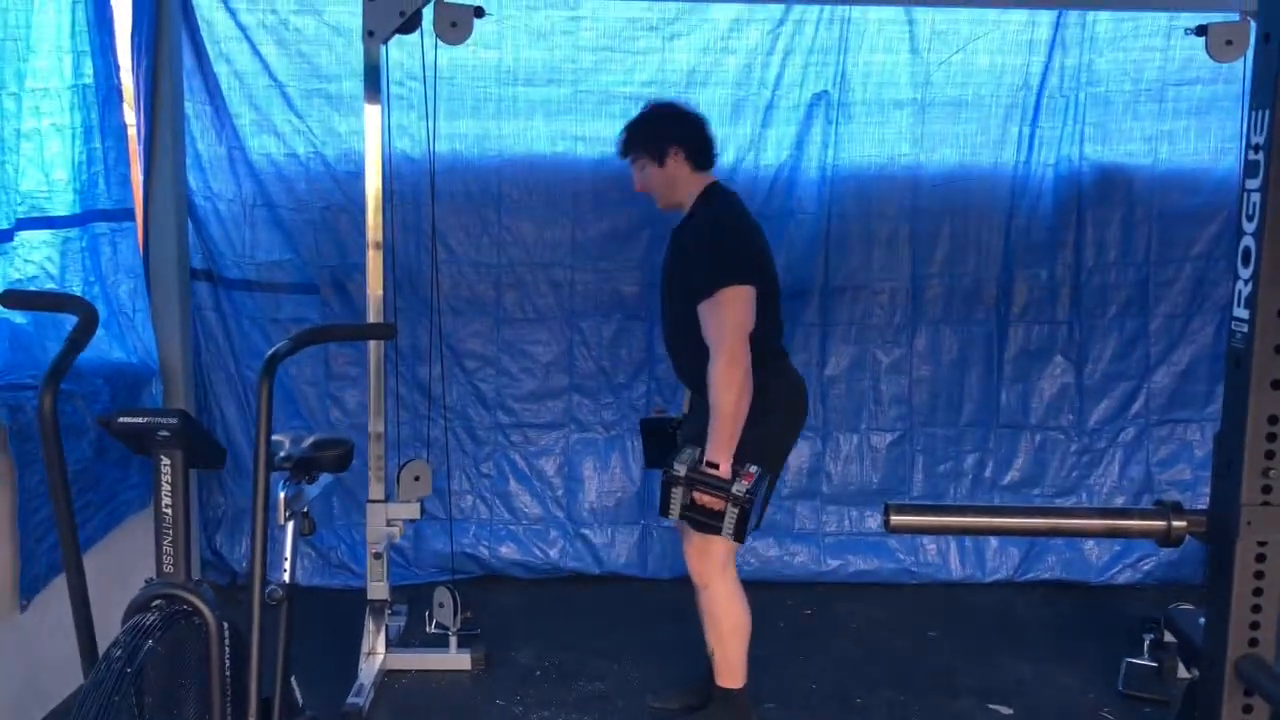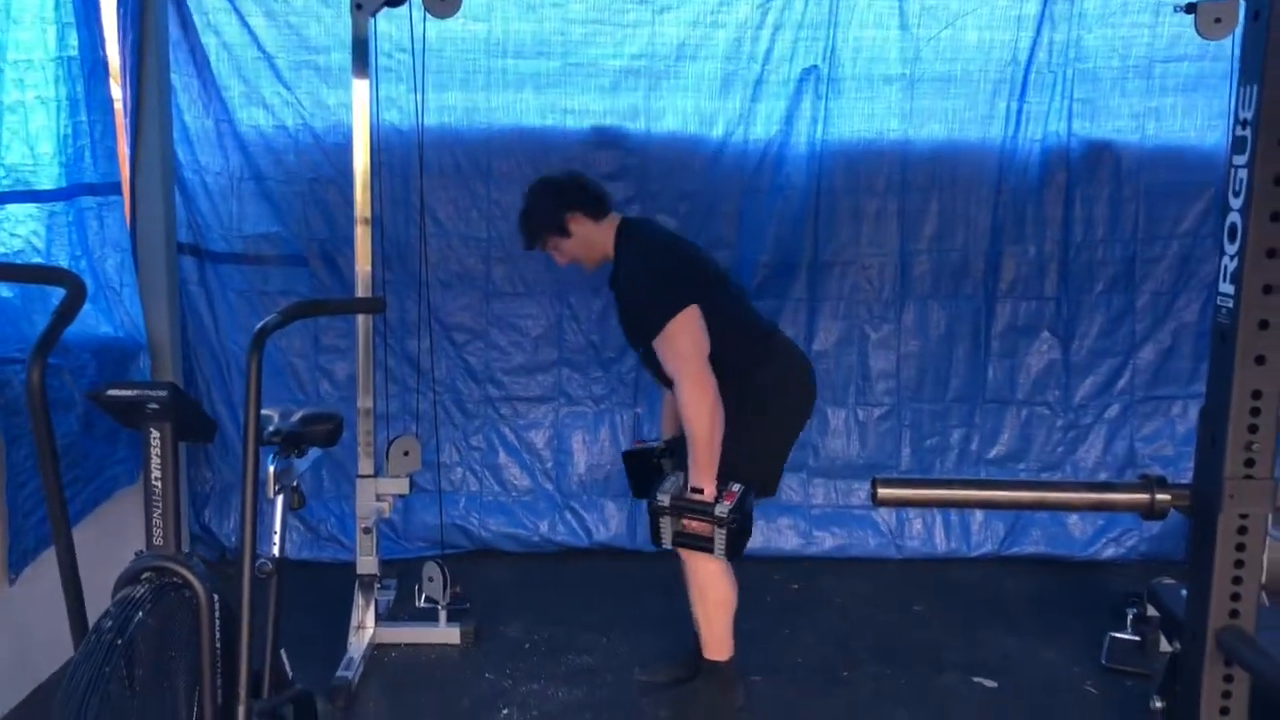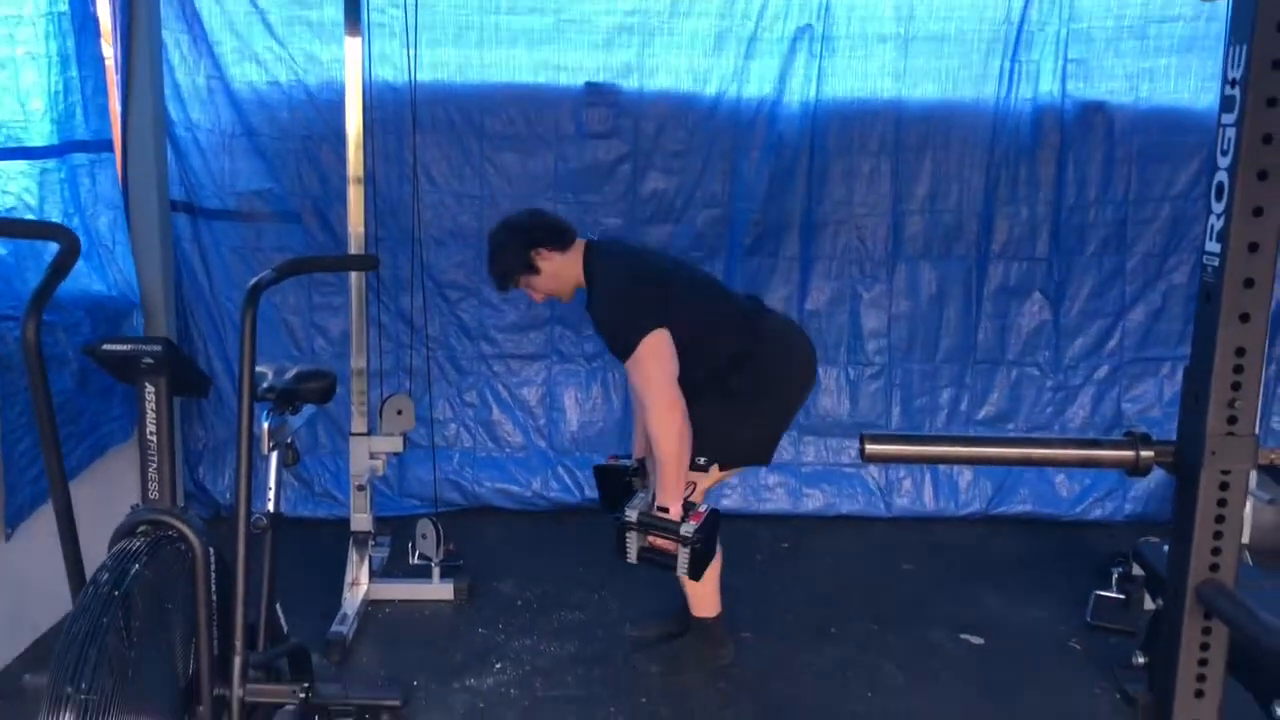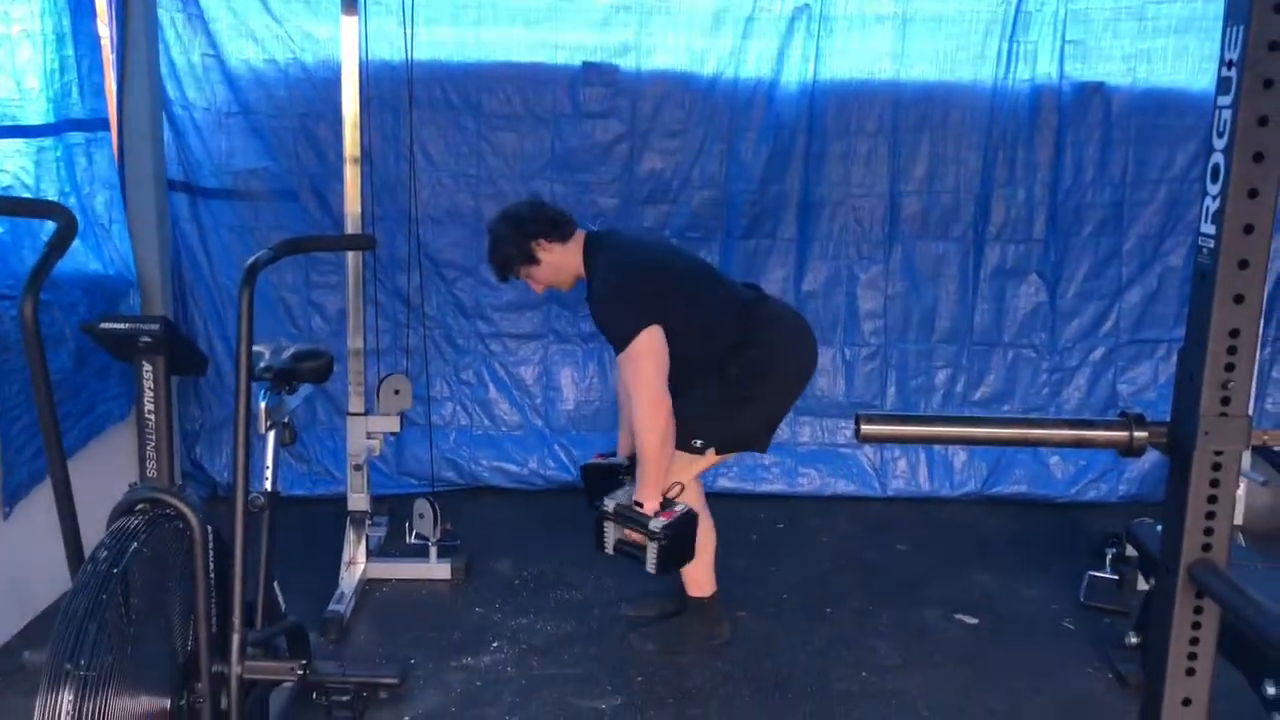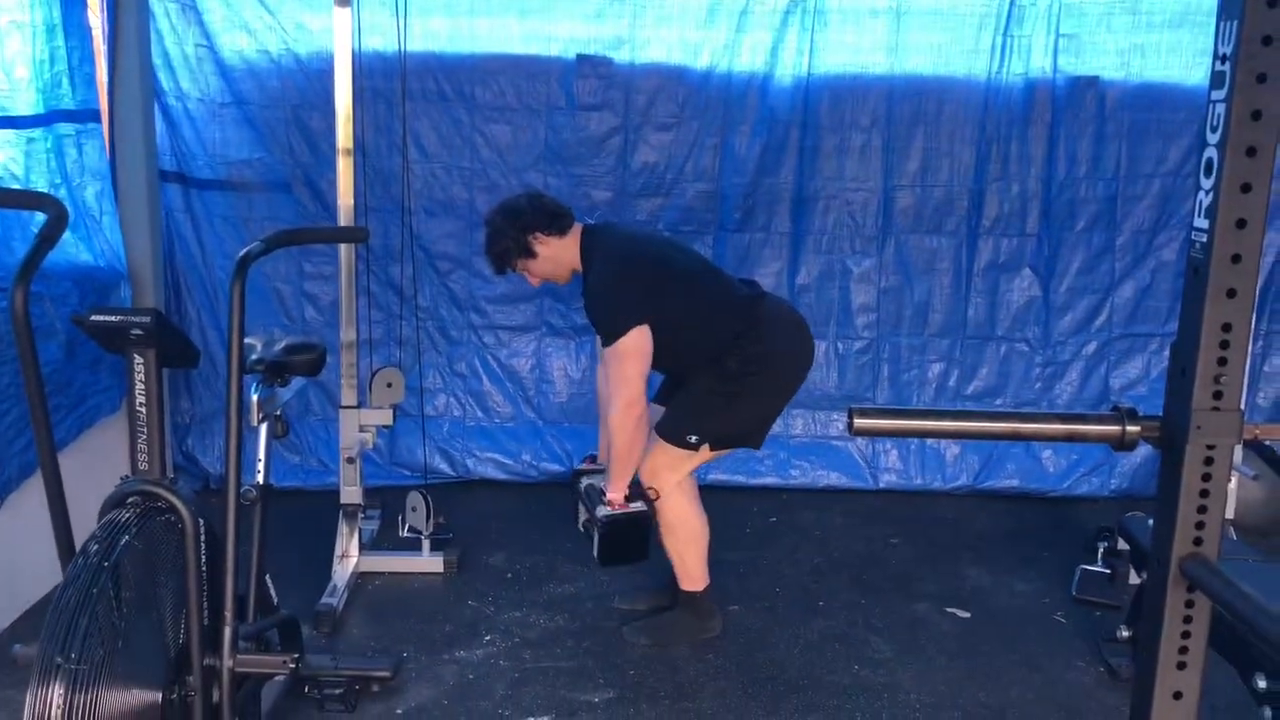
dt=0.5s
person 1, frame 1
left shoulder: (715, 230)
right shoulder: (707, 221)
left elbow: (730, 356)
left wrist: (717, 457)
right wrist: (696, 420)
left hip: (752, 411)
right hip: (730, 406)
left knee: (708, 556)
right knee: (701, 546)
person 1, frame 2
left shoulder: (643, 269)
right shoulder: (640, 250)
left elbow: (695, 381)
right elbow: (677, 366)
left wrist: (703, 483)
right wrist: (669, 442)
left hip: (767, 391)
right hip: (761, 382)
right ankle: (707, 654)
person 1, frame 3
left shoulder: (616, 293)
right shoulder: (612, 267)
left elbow: (665, 407)
right elbow: (650, 376)
left wrist: (669, 503)
right wrist: (641, 455)
left hip: (769, 370)
right hip: (756, 357)
left knee: (680, 496)
right knee: (671, 483)
left ankle: (707, 636)
right ankle: (696, 610)
person 1, frame 4
left shoulder: (615, 285)
right shoulder: (611, 257)
left elbow: (653, 404)
right elbow: (632, 369)
left wrist: (647, 499)
right wrist: (623, 452)
left hip: (769, 357)
right hip: (754, 341)
left knee: (668, 473)
right knee: (664, 457)
left ankle: (704, 616)
right ankle: (691, 590)
person 1, frame 5
left shoulder: (612, 277)
right shoulder: (606, 251)
left elbow: (628, 404)
right elbow: (611, 368)
left wrist: (614, 491)
right wrist: (605, 455)
left hip: (766, 354)
right hip: (745, 338)
left knee: (660, 469)
right knee: (660, 449)
left ankle: (696, 609)
right ankle: (683, 583)
